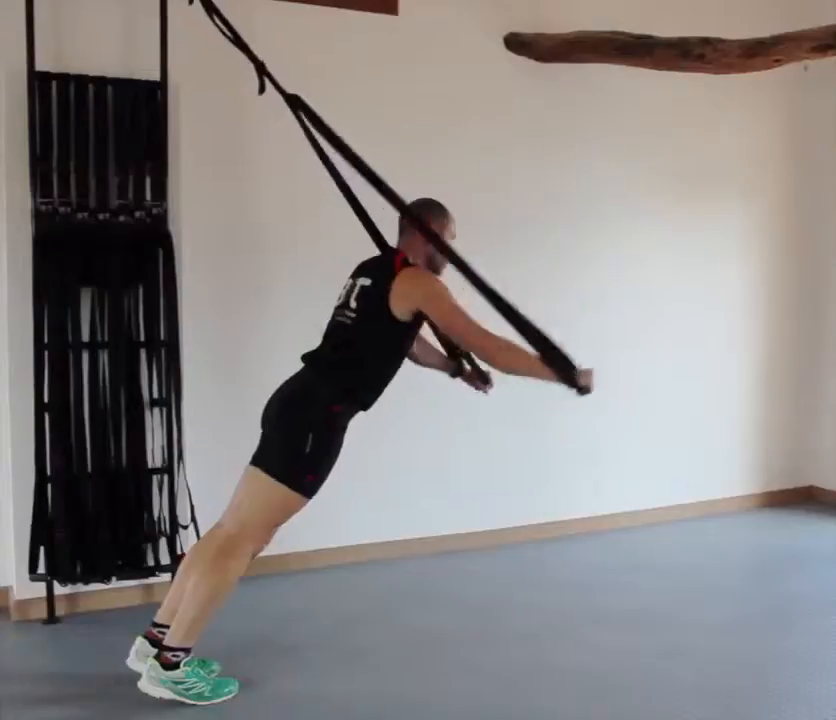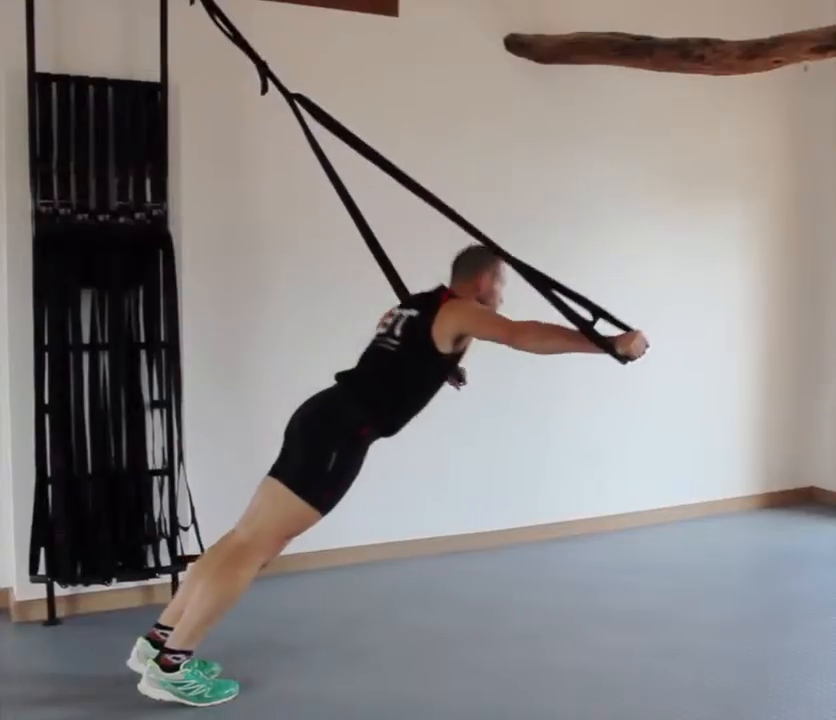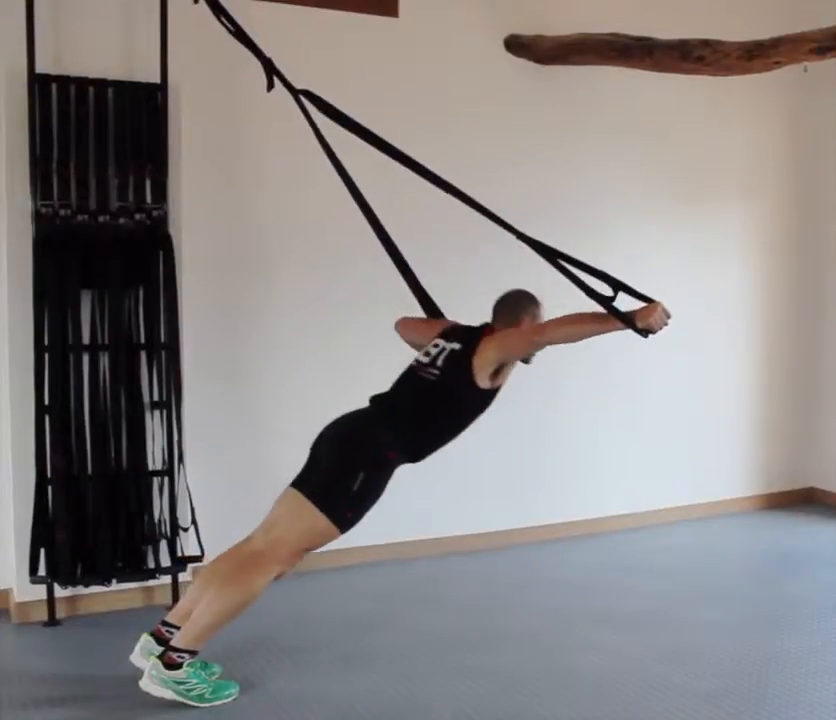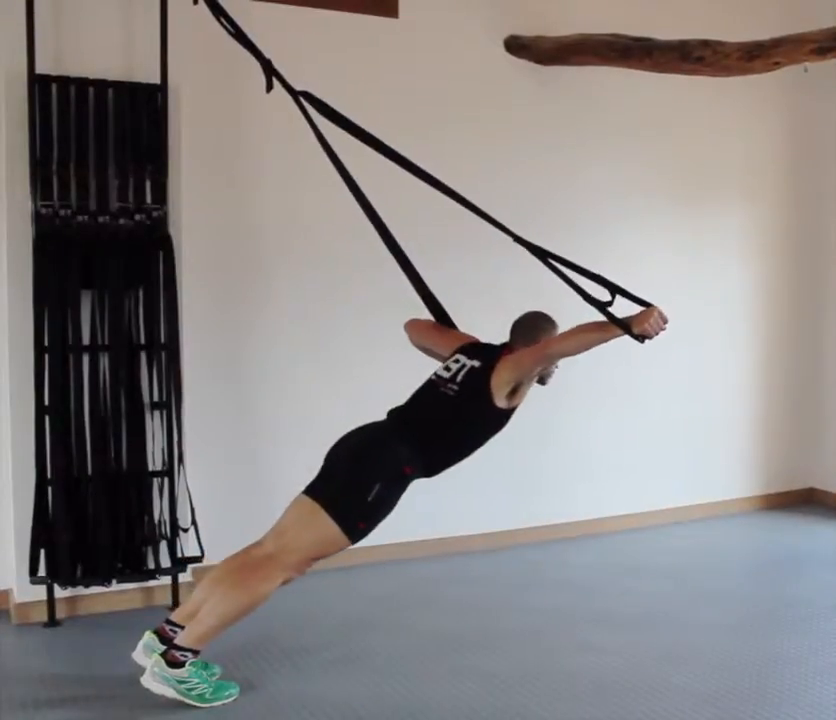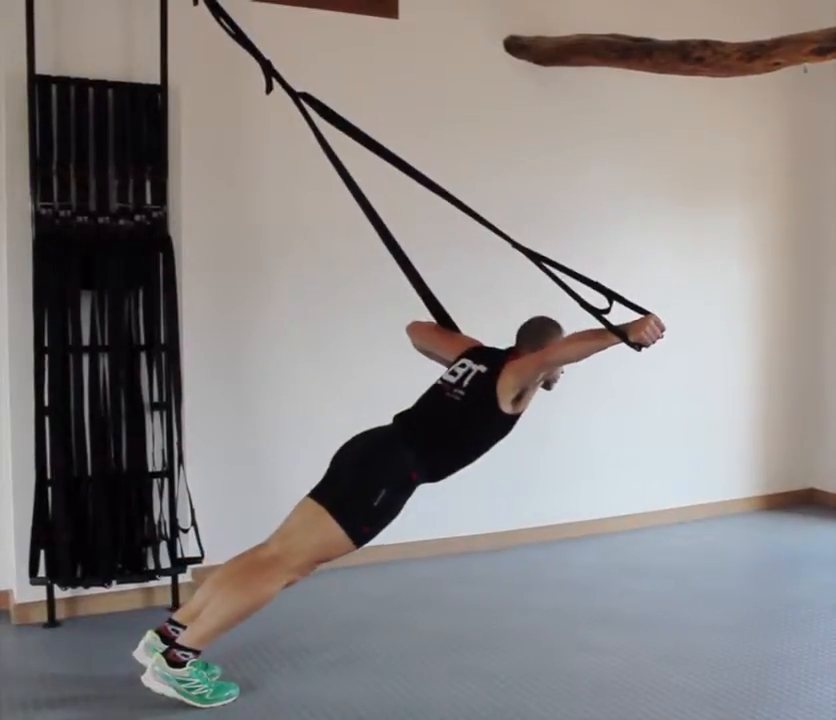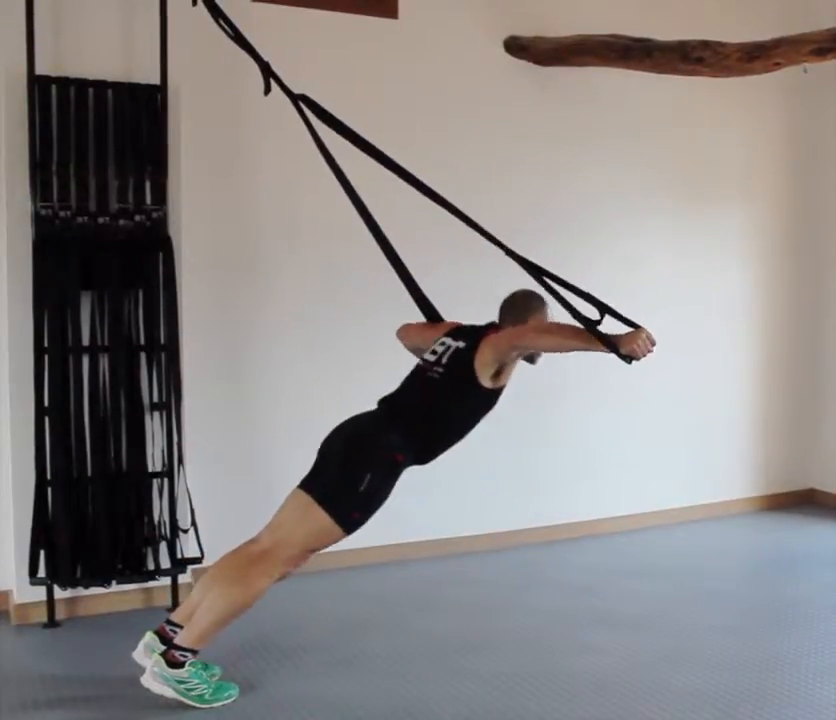
dt=0.4s
person 1, frame 1
left shoulder: (373, 272)
right shoulder: (416, 281)
right elbow: (483, 344)
left wrist: (456, 370)
left hip: (301, 400)
right hip: (317, 414)
left knee: (239, 530)
right knee: (244, 534)
left ankle: (156, 638)
right ankle: (168, 662)
person 1, frame 2
left shoulder: (420, 304)
right shoulder: (460, 314)
right elbow: (526, 334)
right wrist: (612, 343)
left hip: (324, 417)
right hip: (342, 433)
left knee: (250, 537)
right knee: (256, 544)
left ankle: (158, 640)
right ankle: (170, 663)
person 1, frame 3
left shoulder: (454, 334)
right shoulder: (497, 350)
left elbow: (402, 323)
right elbow: (554, 331)
right wrist: (632, 319)
left hip: (351, 437)
right hip: (368, 454)
left knee: (266, 544)
right knee: (273, 553)
left ankle: (163, 637)
right ankle: (174, 662)
person 1, frame 4
left shoulder: (471, 349)
right shoulder: (513, 369)
left elbow: (414, 326)
right elbow: (558, 345)
right wrist: (629, 326)
left hip: (365, 447)
right hip: (383, 465)
left knee: (274, 549)
right knee: (282, 558)
left ankle: (166, 635)
right ankle: (177, 661)
person 1, frame 5
left shoulder: (476, 353)
right shoulder: (517, 375)
left elbow: (416, 328)
right elbow: (557, 351)
right wrist: (626, 332)
left hip: (372, 453)
right hip: (389, 471)
left knee: (279, 552)
right knee: (286, 562)
left ankle: (168, 634)
right ankle: (177, 659)
person 1, frame 6
left shoulder: (461, 332)
right shoulder: (499, 345)
left elbow: (406, 333)
right elbow: (539, 337)
right wrist: (619, 343)
left hip: (359, 439)
right hip: (375, 457)
left knee: (272, 546)
right knee: (277, 554)
left ankle: (167, 636)
right ankle: (176, 661)
